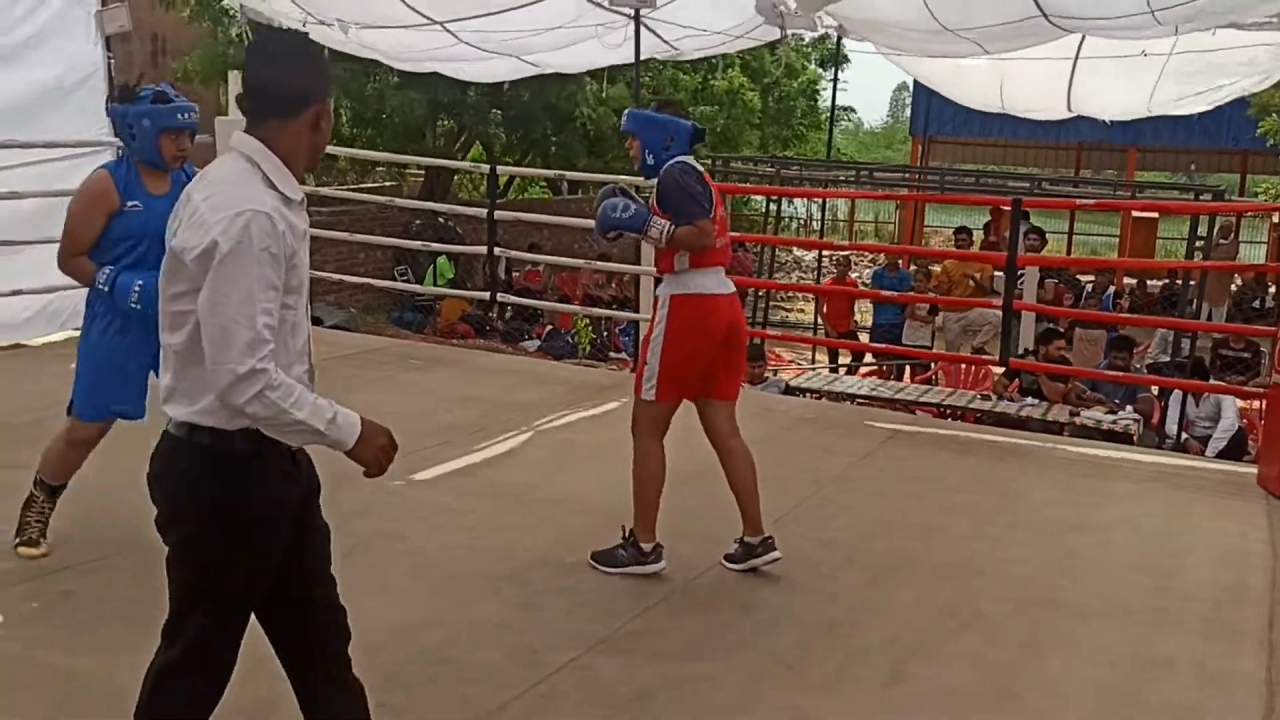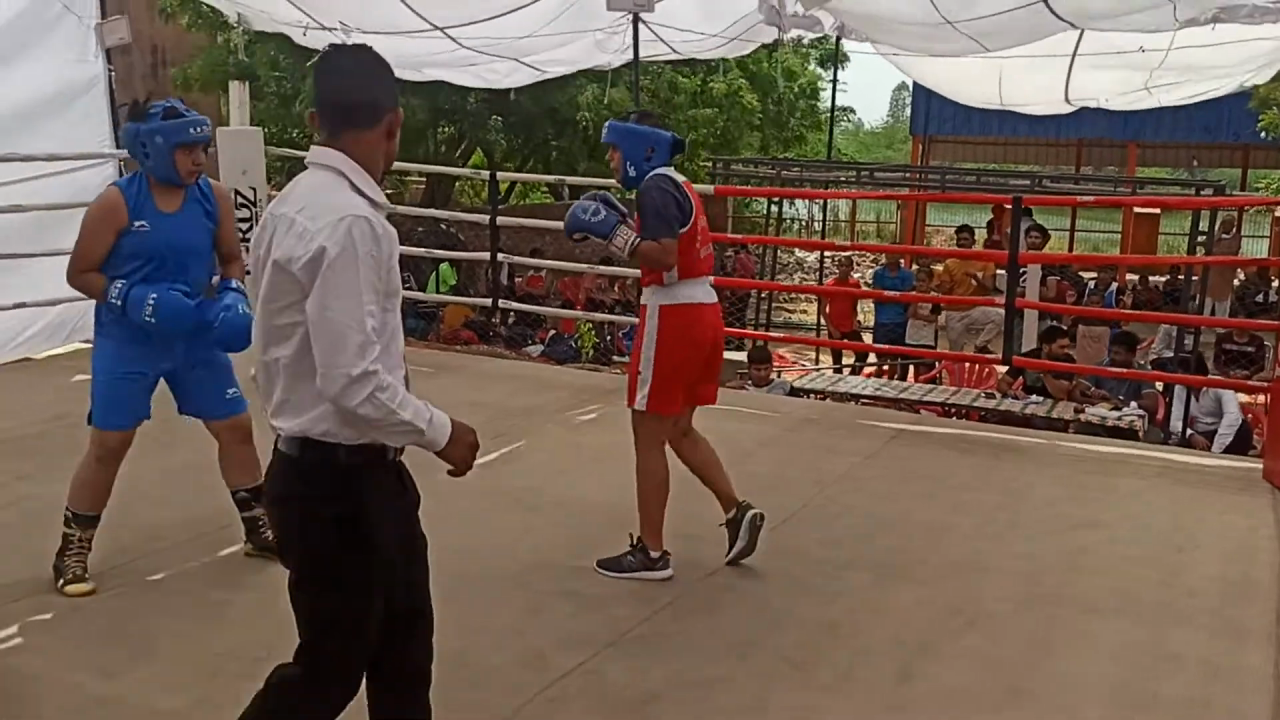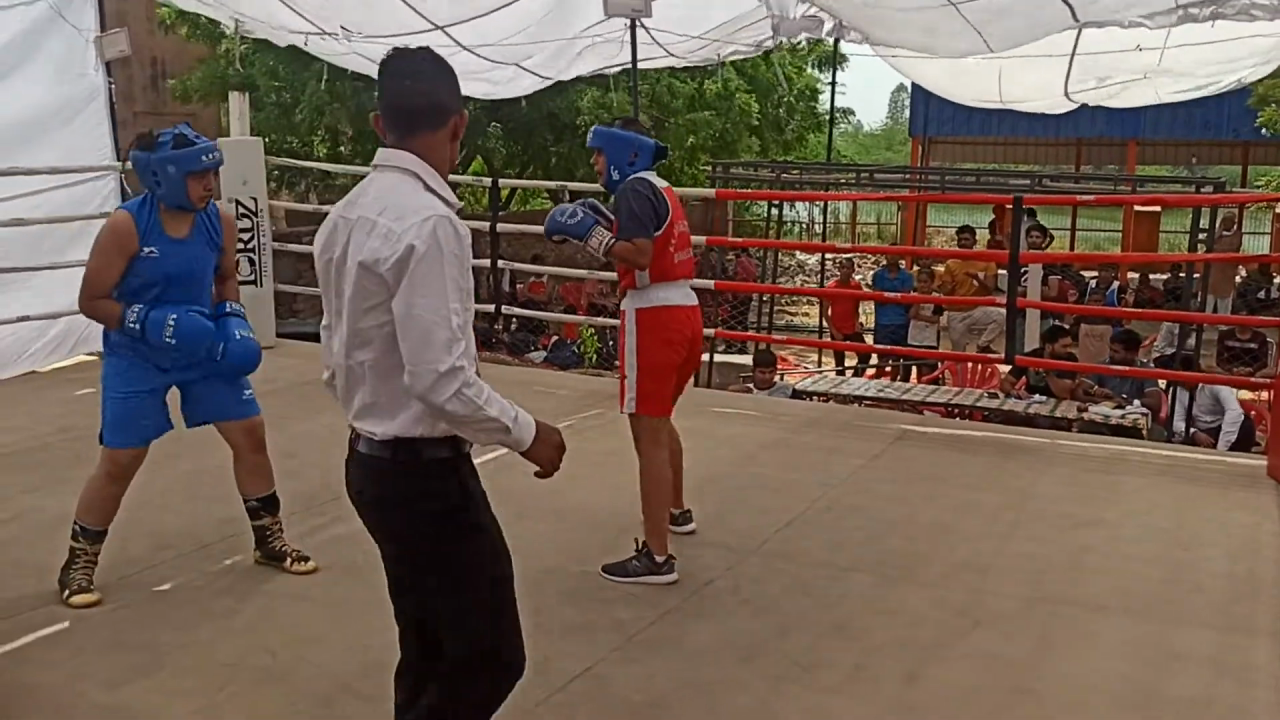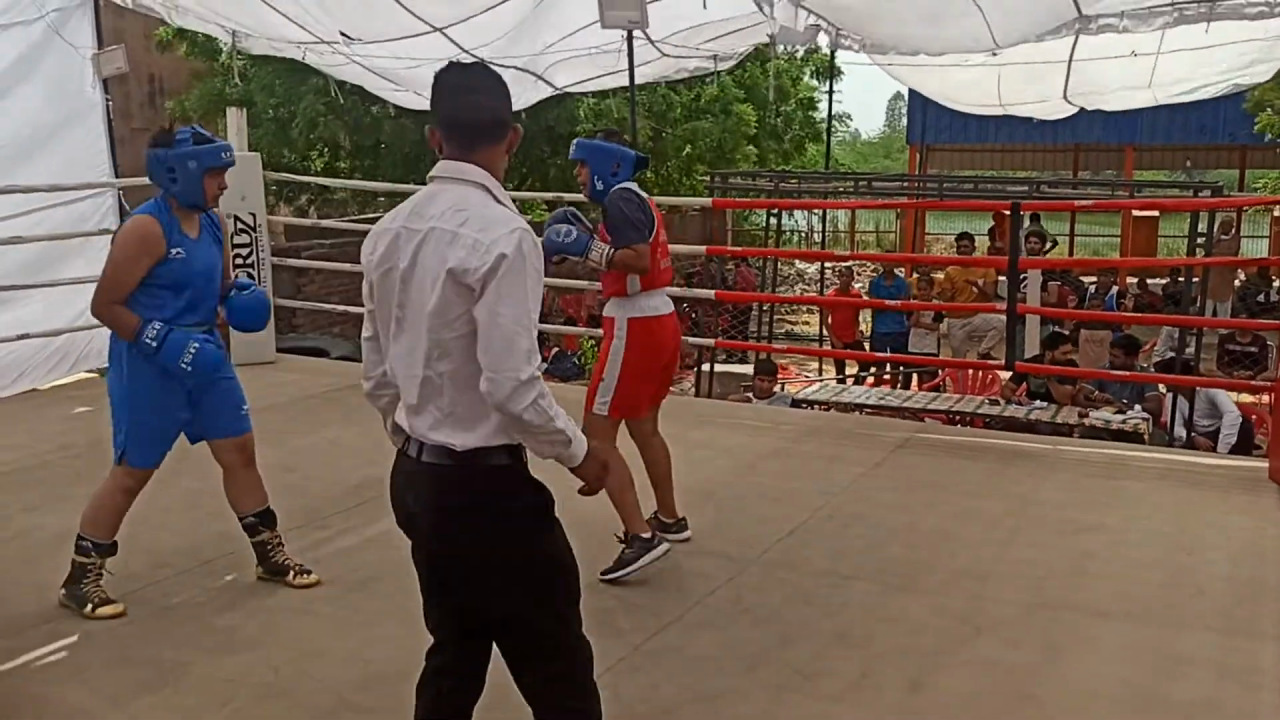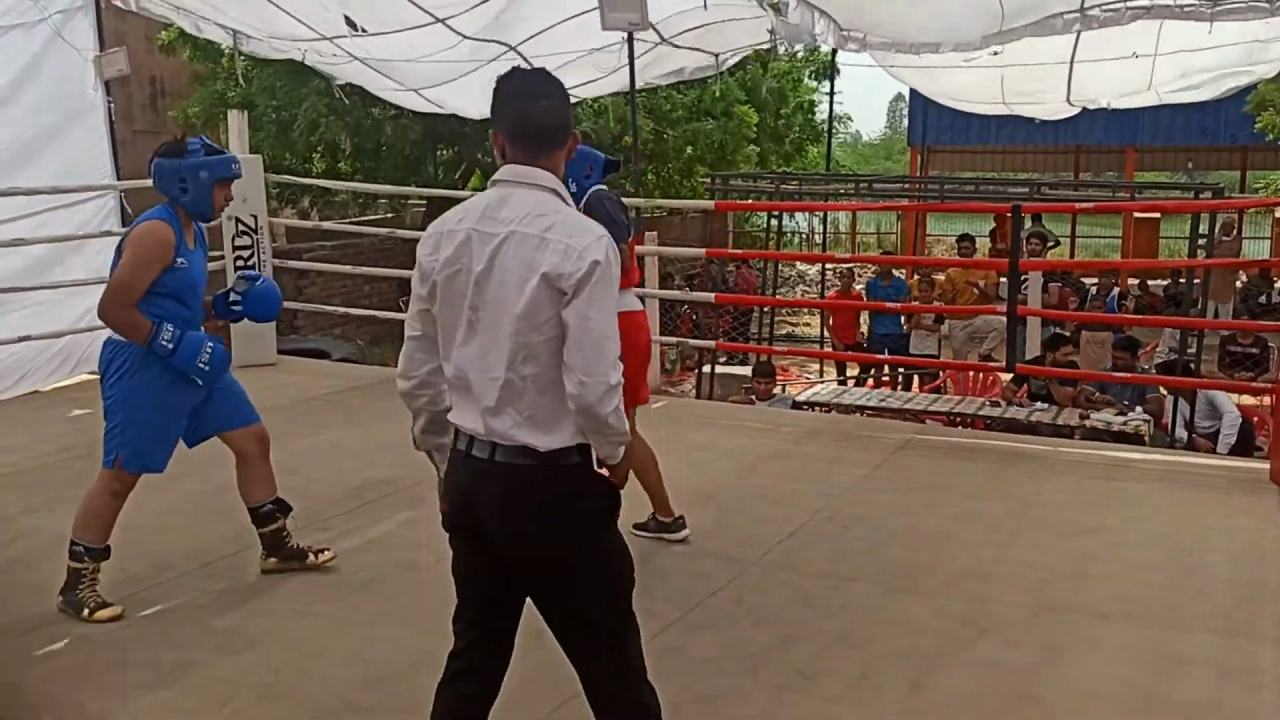
dt=0.2s
person 1, frame 1
left shoulder: (250, 193)
right shoulder: (250, 216)
right elbow: (246, 379)
right wrist: (349, 431)
left hip: (263, 462)
right hip: (224, 471)
left knee: (317, 640)
right knee: (197, 659)
person 1, frame 2
left shoulder: (299, 204)
right shoulder: (349, 222)
right elbow: (355, 384)
right wrist: (440, 431)
left hip: (355, 473)
right hip: (337, 482)
left knee: (401, 650)
person 1, frame 3
left shoulder: (348, 214)
right shoulder: (428, 222)
right elbow: (441, 379)
right wrist: (525, 432)
left hip: (375, 460)
right hip: (423, 473)
left knee: (433, 648)
right knee: (489, 658)
person 1, frame 4
left shoulder: (389, 231)
right shoulder: (502, 233)
left elbow: (377, 374)
right elbow: (512, 387)
right wrist: (578, 449)
left hip: (416, 475)
right hip: (485, 483)
left knee: (455, 655)
right knee: (556, 661)
person 1, frame 5
left shoulder: (444, 234)
right shoulder: (582, 240)
left elbow: (416, 376)
right elbow: (593, 390)
right wrist: (616, 450)
left hip: (470, 477)
right hip: (550, 484)
left knee: (476, 655)
right knee: (610, 662)
person 2, frame 1
left shoulder: (194, 183)
right shoulder: (106, 185)
right elbow: (70, 258)
right wrist: (118, 284)
right hip: (119, 324)
right knee: (87, 428)
right ankle: (35, 511)
person 2, frame 2
left shoulder: (213, 197)
right shoulder: (116, 202)
left elbow: (231, 257)
right elbow: (79, 274)
left wrist: (232, 296)
right wrist: (131, 298)
left hip: (197, 336)
right hip: (127, 335)
left knee: (235, 428)
right knee: (109, 442)
left ankle: (259, 529)
right ankle: (72, 550)
person 2, frame 3
left shoulder: (219, 220)
right shoulder: (125, 226)
right elbow: (91, 301)
left wrist: (232, 320)
right wrist: (149, 323)
left hip: (204, 348)
right hip: (136, 354)
left knee: (250, 434)
right knee: (119, 460)
left ankle: (270, 541)
right ankle: (78, 564)
person 2, frame 4
left shoulder: (211, 223)
right shoulder: (145, 229)
right elbow: (105, 306)
left wrist: (235, 297)
right wrist: (164, 342)
left hip: (202, 355)
right hip: (145, 362)
left knee: (240, 452)
right knee: (132, 473)
left ankle: (270, 556)
right ankle: (81, 578)
person 2, frame 5
left shoulder: (193, 231)
right shoulder: (155, 233)
right elbow: (112, 309)
left wrist: (227, 303)
right wrist: (175, 344)
left hip: (192, 361)
right hip: (141, 365)
left knee: (253, 441)
right knee: (119, 476)
left ankle: (277, 546)
right ankle: (77, 584)
person 3, frame 1
left shoulder: (675, 173)
right shoulder: (691, 174)
left elbow: (702, 237)
left wrist: (642, 224)
right wrist: (643, 213)
left hip: (688, 307)
right hip: (721, 305)
left knee: (648, 427)
right knee: (723, 430)
left ankle: (643, 544)
right ankle: (756, 539)
person 3, frame 2
left shoulder: (654, 186)
right shoulder: (676, 185)
left elbow: (664, 257)
left wrist: (611, 232)
right wrist: (620, 220)
left hip: (674, 316)
right hip: (702, 313)
left knee: (649, 436)
right knee: (680, 431)
left ankle: (651, 551)
right ankle: (737, 510)
person 3, frame 3
left shoulder: (633, 189)
right shoulder: (661, 190)
left elbow: (638, 256)
left wrist: (588, 232)
right wrist: (607, 222)
left hip: (653, 318)
right hip: (684, 313)
left knee: (649, 439)
right knee: (658, 421)
left ankle: (656, 555)
right ankle: (676, 510)
person 3, frame 4
left shoulder: (620, 199)
right shoulder: (637, 199)
left elbow: (639, 260)
left wrist: (584, 248)
right wrist: (588, 236)
left hip: (635, 326)
right hip: (659, 322)
left knee: (597, 433)
right knee: (644, 427)
left ankle: (640, 536)
right ankle: (669, 518)
person 3, frame 5
left shoulder: (597, 200)
right shoulder: (592, 201)
left elbow: (620, 258)
left hip: (614, 326)
right hip: (625, 322)
right knee: (623, 430)
right ankle: (666, 517)
